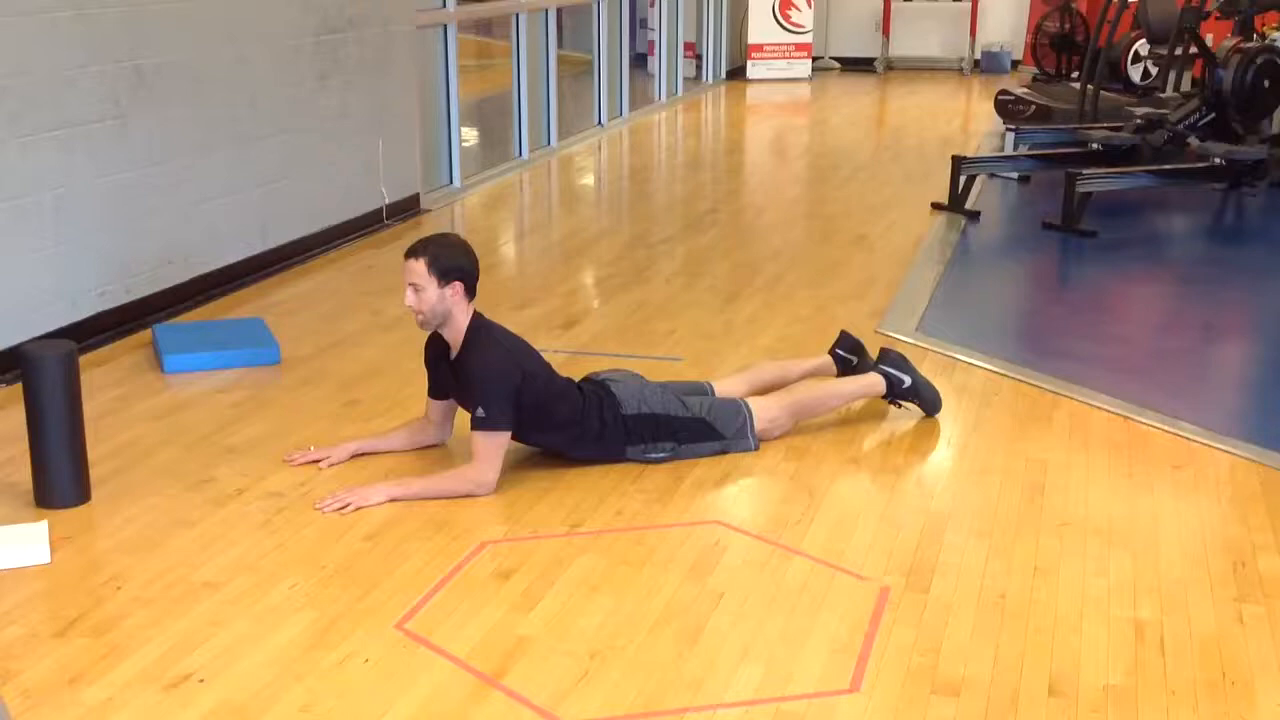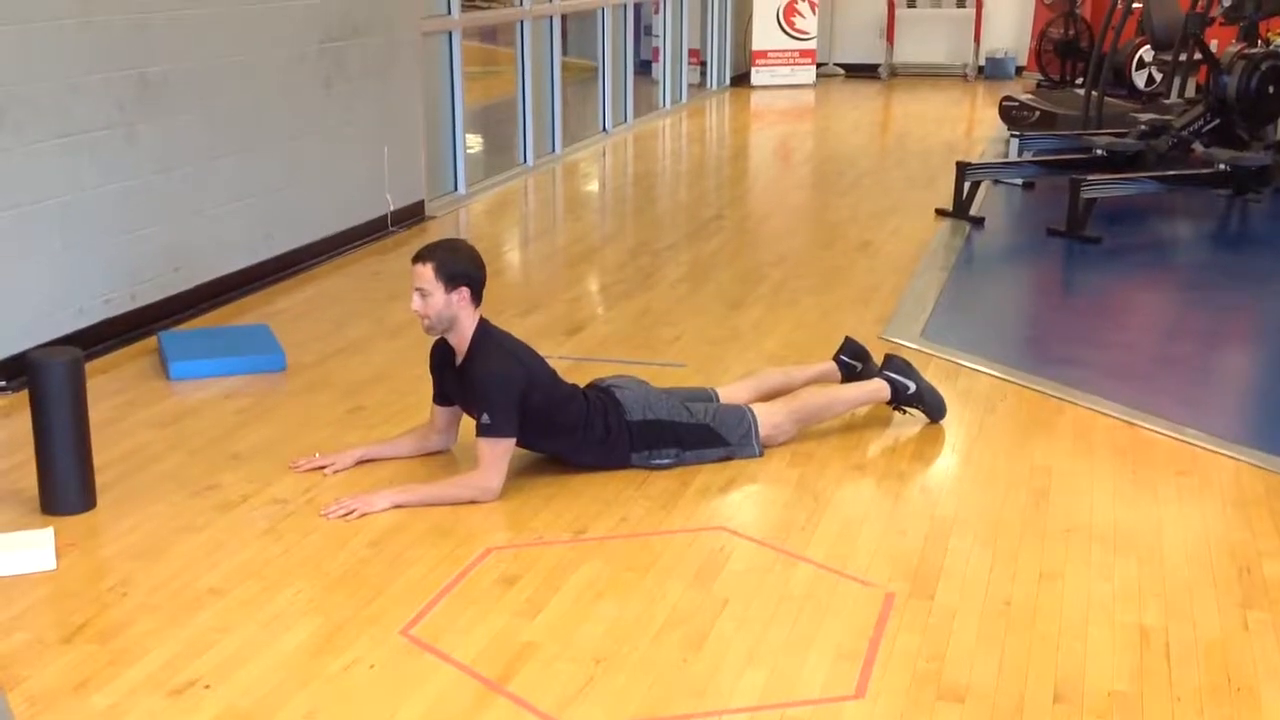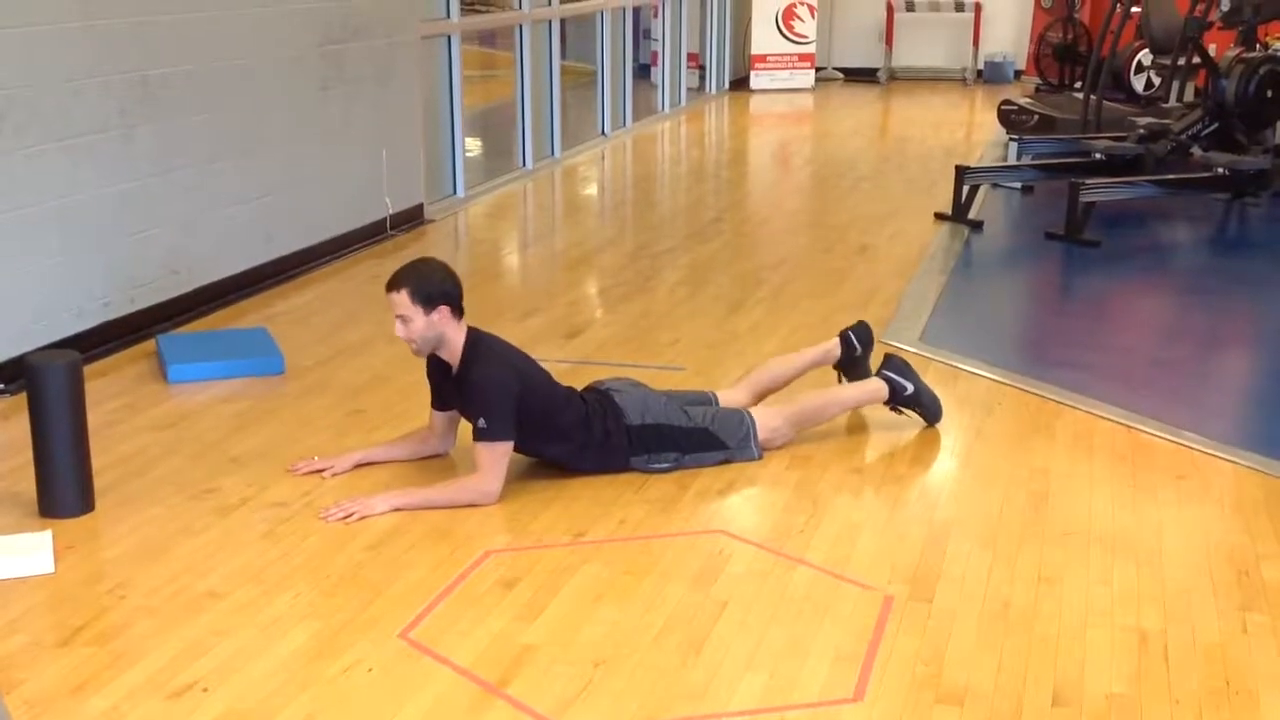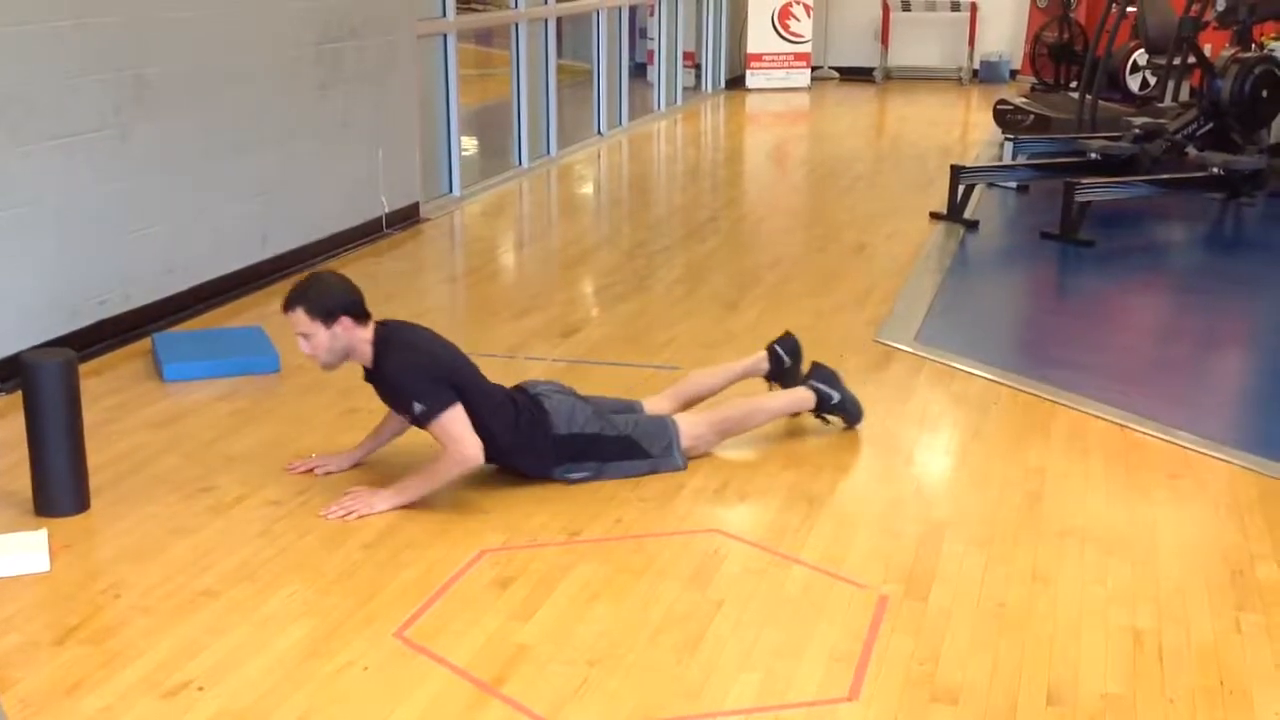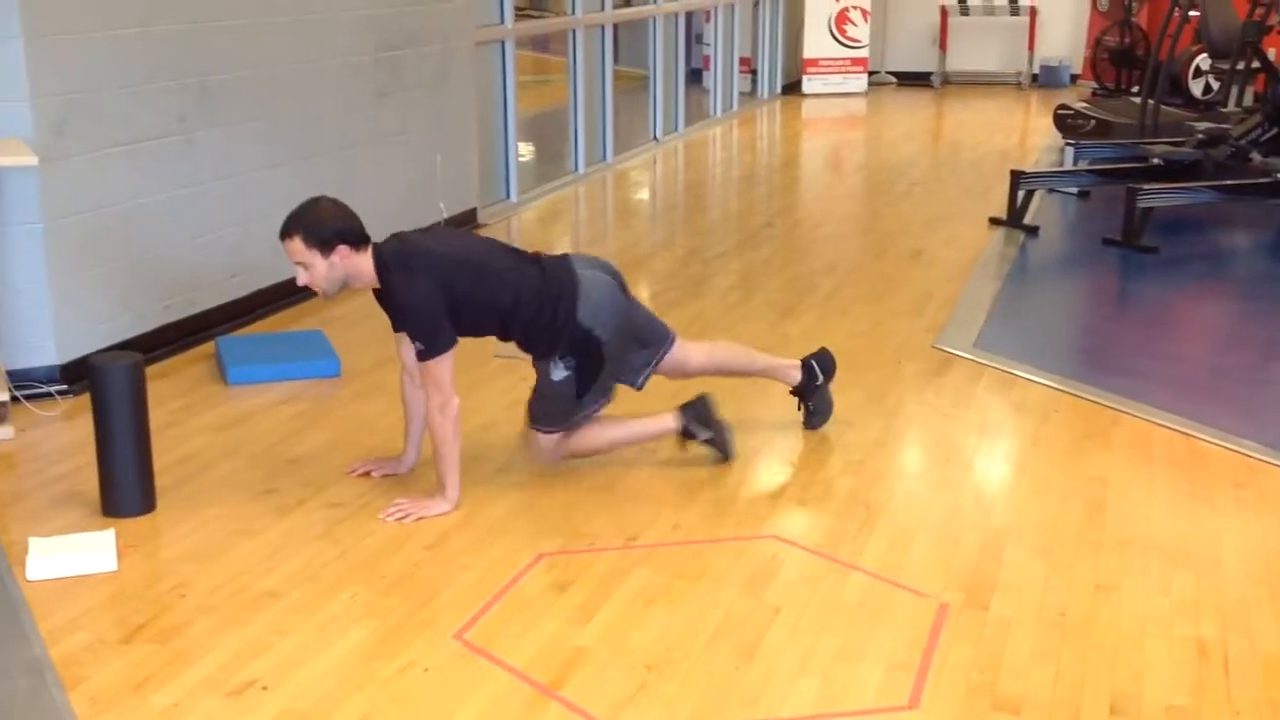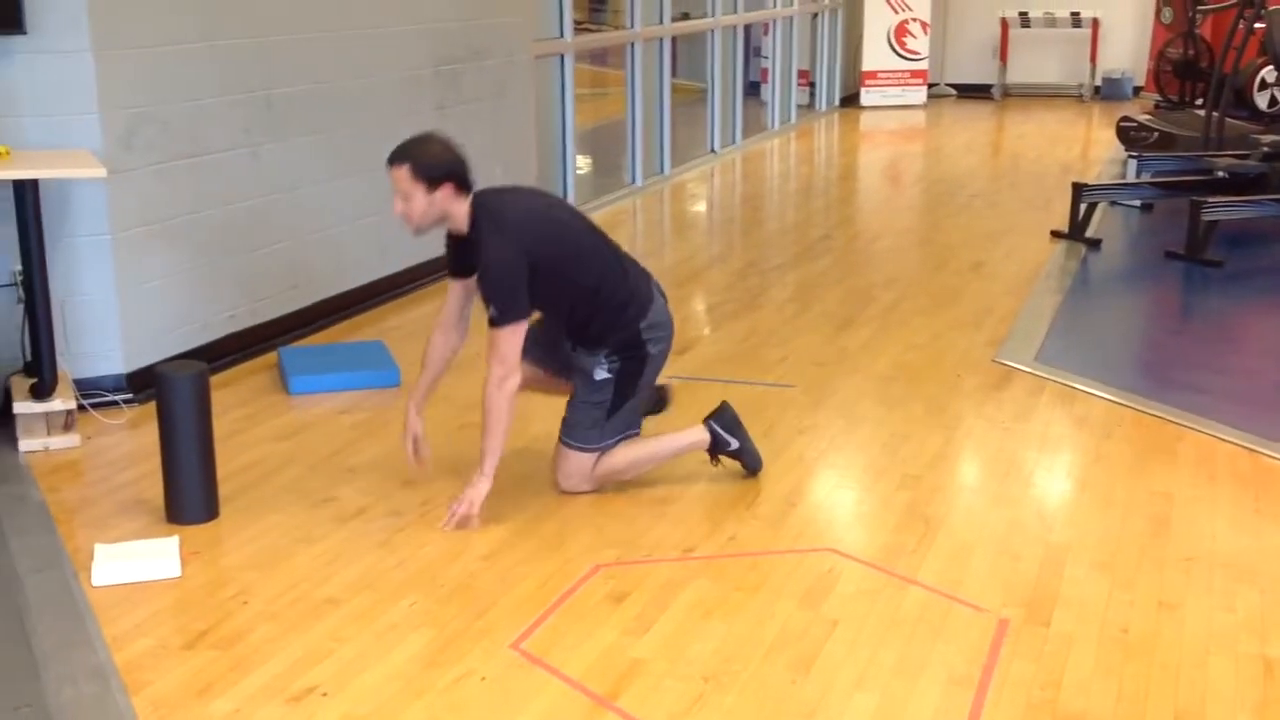
dt=0.7s
person 1, frame 1
left shoulder: (489, 361)
right shoulder: (442, 347)
left elbow: (484, 476)
right elbow: (434, 428)
left wrist: (385, 490)
right wrist: (352, 446)
left hip: (627, 421)
right hip: (605, 394)
left knee: (769, 419)
right knee: (732, 388)
left ankle: (884, 378)
right ankle: (839, 357)
person 1, frame 2
left shoulder: (494, 368)
right shoulder: (448, 353)
left elbow: (487, 482)
right elbow: (438, 435)
left wrist: (388, 497)
right wrist: (358, 452)
left hip: (633, 430)
right hip: (611, 401)
left knee: (771, 426)
right knee: (735, 395)
left ankle: (889, 384)
right ankle: (841, 366)
person 1, frame 3
left shoulder: (488, 375)
right shoulder: (445, 362)
left elbow: (488, 485)
right elbow: (438, 437)
left wrist: (390, 499)
right wrist: (357, 455)
left hip: (631, 433)
right hip: (608, 403)
left knee: (771, 427)
right knee: (736, 396)
left ankle: (885, 385)
right ankle: (842, 348)
person 1, frame 4
left shoulder: (402, 363)
right shoulder: (389, 342)
left elbow: (469, 454)
right elbow: (408, 409)
left wrist: (391, 495)
right wrist: (352, 455)
left hip: (555, 443)
right hip: (539, 405)
left knee: (698, 433)
right knee: (663, 406)
left ankle: (812, 394)
right ankle: (773, 358)
person 1, frame 5
left shoulder: (413, 286)
right shoulder: (391, 266)
left elbow: (442, 401)
right elbow: (413, 370)
left wrist: (447, 496)
right wrist: (407, 456)
left hip: (577, 317)
right hip: (584, 283)
left knee: (546, 442)
right knee: (683, 358)
left ankle: (681, 422)
right ankle: (804, 372)
person 1, frame 6
left shoulder: (500, 247)
right shoulder: (470, 224)
left elbow: (503, 375)
right elbow: (450, 326)
left wrist: (485, 477)
right wrist: (415, 407)
left hip: (630, 332)
left knee: (574, 476)
left ankle: (711, 434)
right ankle: (640, 396)
